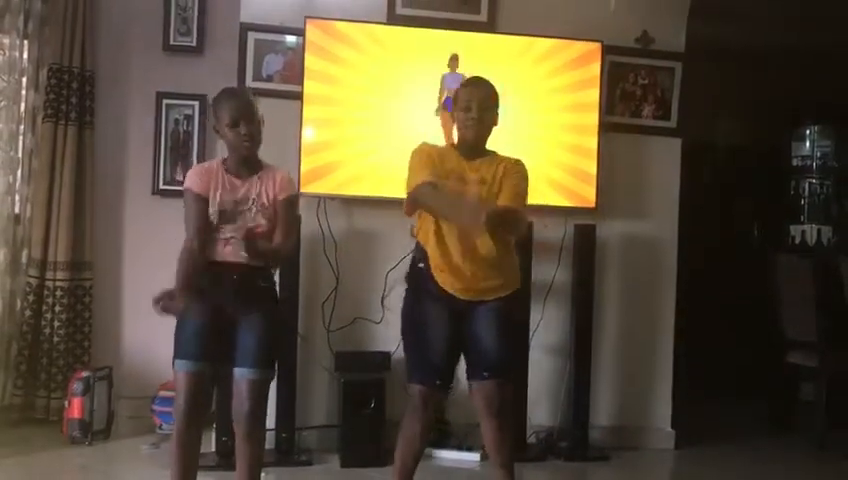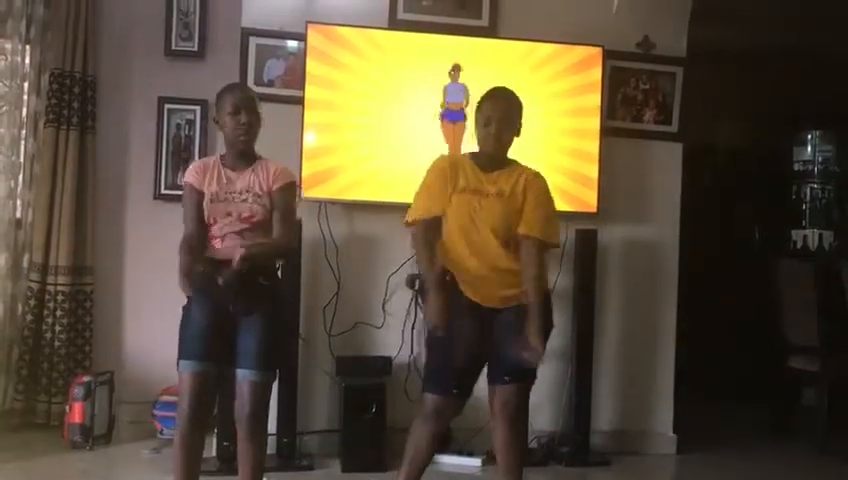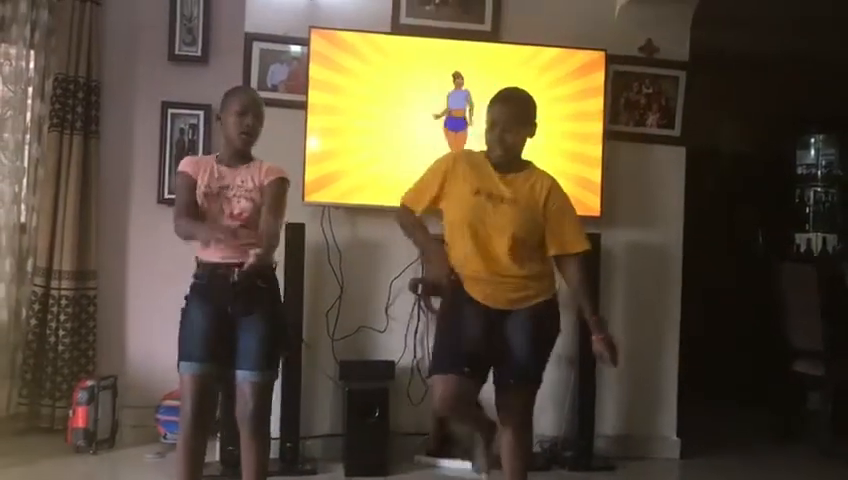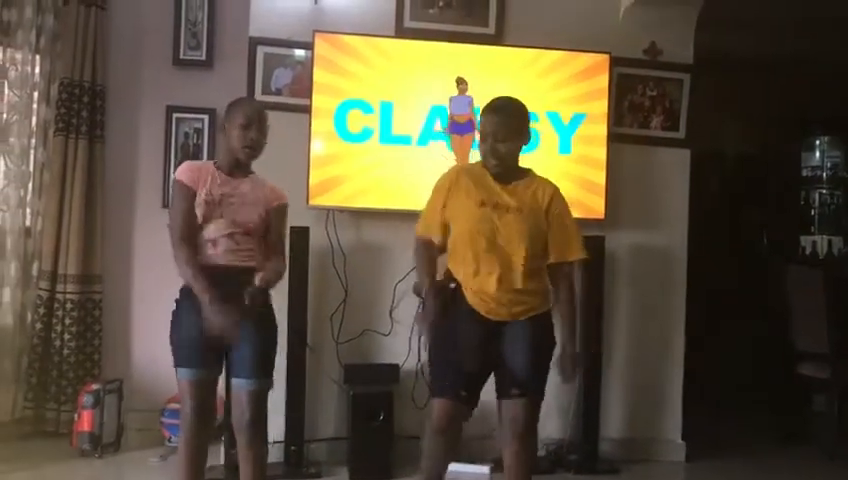
dt=0.2s
person 1, frame 1
left shoulder: (510, 169)
right shoulder: (428, 156)
left elbow: (508, 223)
right elbow: (427, 195)
left wrist: (486, 218)
right wrist: (461, 209)
left hip: (494, 296)
right hip: (436, 287)
left knee: (492, 400)
right knee: (423, 396)
person 1, frame 2
left shoulder: (530, 183)
right shoulder: (446, 170)
left elbow: (532, 251)
right elbow: (423, 234)
left wrist: (535, 321)
right wrist: (435, 291)
left hip: (517, 306)
right hip: (461, 301)
left knee: (508, 407)
right knee: (437, 406)
person 1, frame 3
left shoulder: (544, 188)
right shoulder: (455, 166)
left elbow: (569, 261)
right elbow: (406, 211)
left wrist: (596, 328)
right wrist: (433, 253)
left hip: (529, 308)
right hip: (468, 298)
left knee: (516, 411)
right knee: (446, 395)
right ankle: (483, 432)
person 1, frame 4
left shoulder: (546, 195)
right shoulder: (456, 181)
left elbow: (560, 271)
right elbow: (424, 243)
left wrist: (569, 341)
right wrist: (429, 296)
left hip: (526, 318)
right hip: (465, 310)
left knee: (519, 423)
right knee: (443, 415)
person 2, frame 1
left shoulder: (280, 183)
right shoulder: (201, 176)
left elbow: (284, 249)
right elbow: (194, 244)
left wrist: (255, 247)
right wrist: (179, 289)
left hip: (256, 292)
right hip: (207, 289)
left knee: (250, 408)
right knee: (189, 402)
person 2, frame 2
left shoulder: (278, 176)
right shoulder: (200, 171)
left elbow: (284, 238)
right elbow: (192, 237)
left wrist: (252, 253)
right wrist: (185, 268)
left hip: (259, 289)
right hip: (209, 288)
left knee: (252, 410)
right knee: (192, 404)
person 2, frame 3
left shoulder: (271, 175)
right shoulder: (194, 168)
left elbow: (271, 229)
right elbow: (181, 222)
left wrist: (258, 255)
right wrist: (217, 233)
left hip: (258, 290)
right hip: (208, 288)
left knee: (254, 409)
right knee: (195, 406)
person 2, frame 4
left shoulder: (271, 195)
right shoulder: (192, 174)
left elbow: (275, 255)
right elbow: (180, 244)
left wrist: (265, 280)
right wrist: (210, 300)
left hip: (250, 299)
right hip: (199, 297)
left knee: (251, 418)
right knee: (195, 413)
